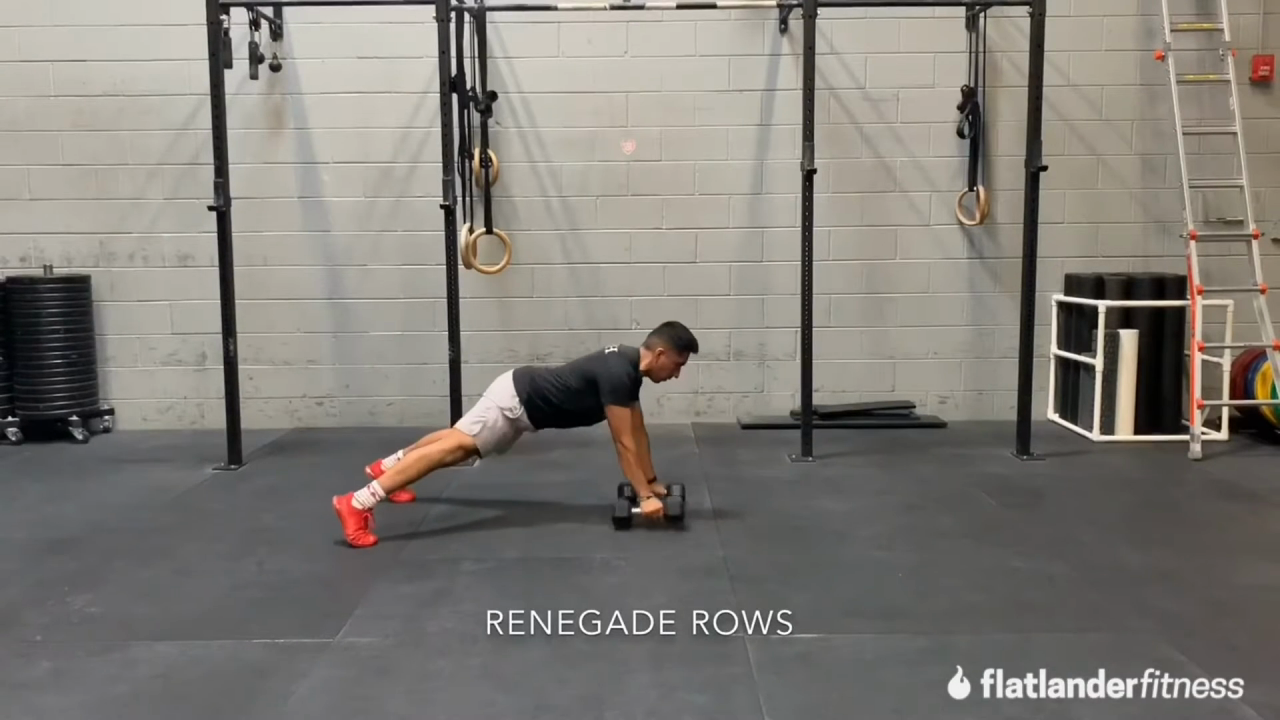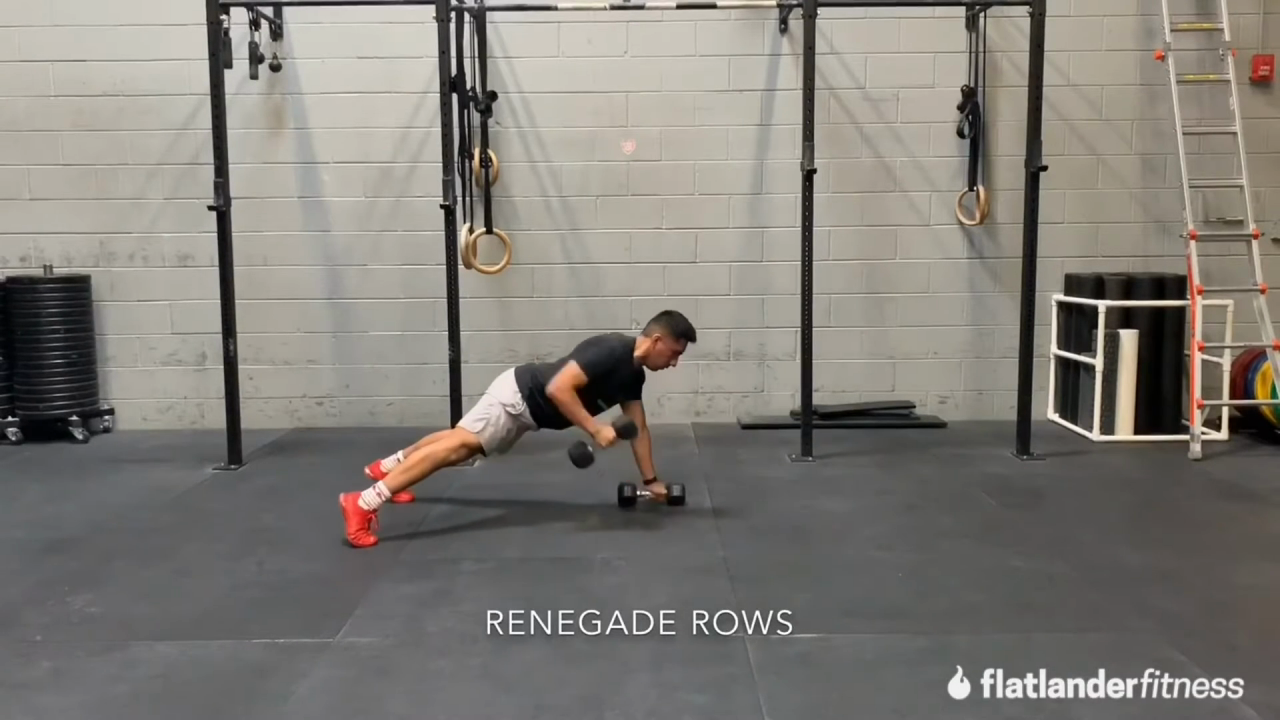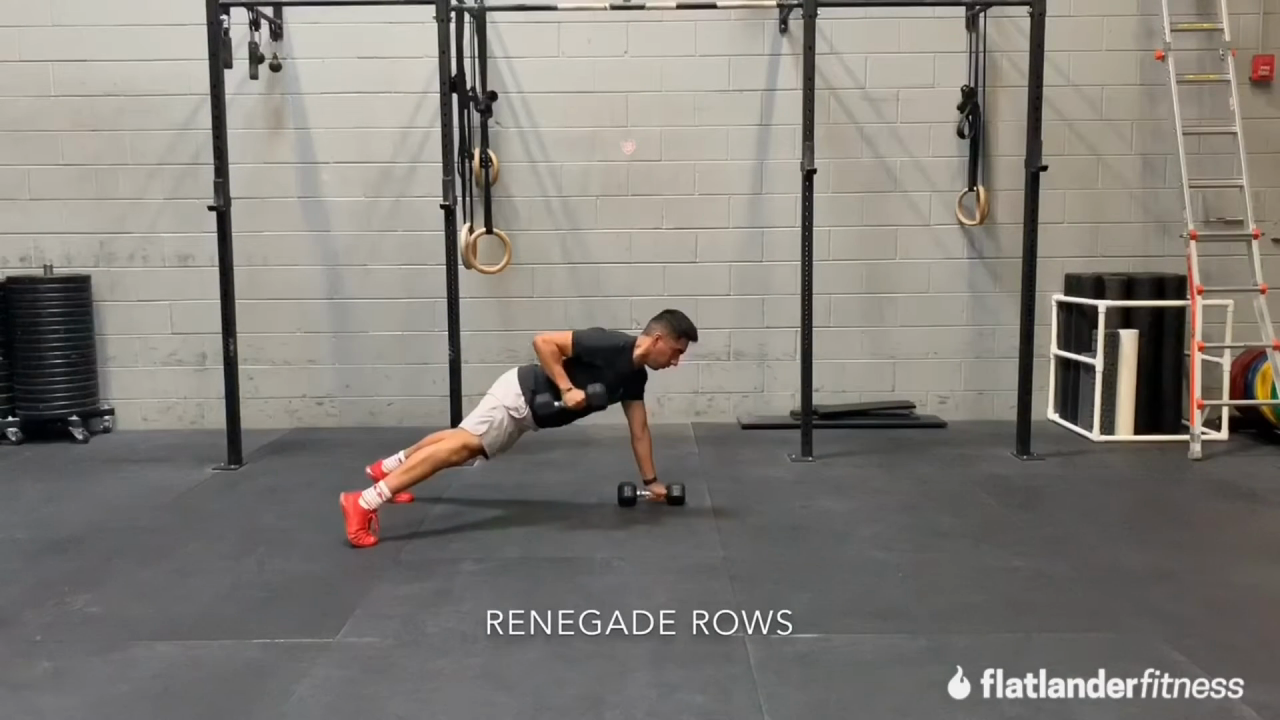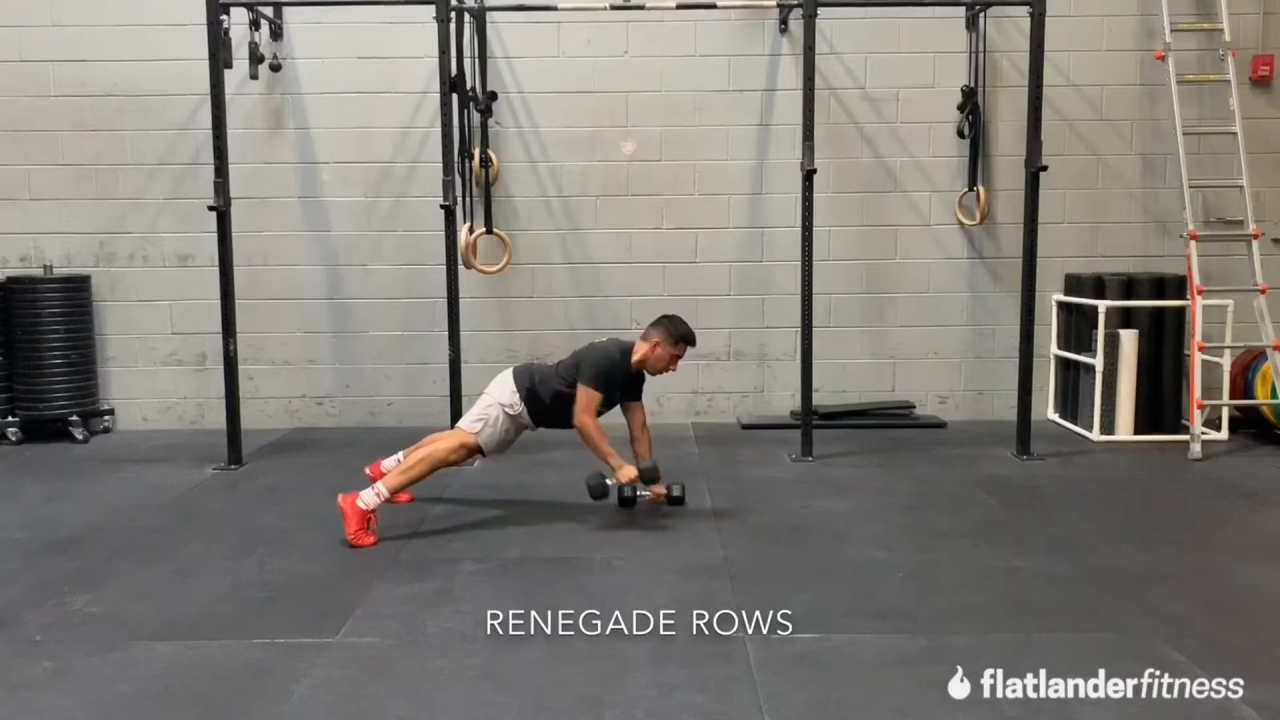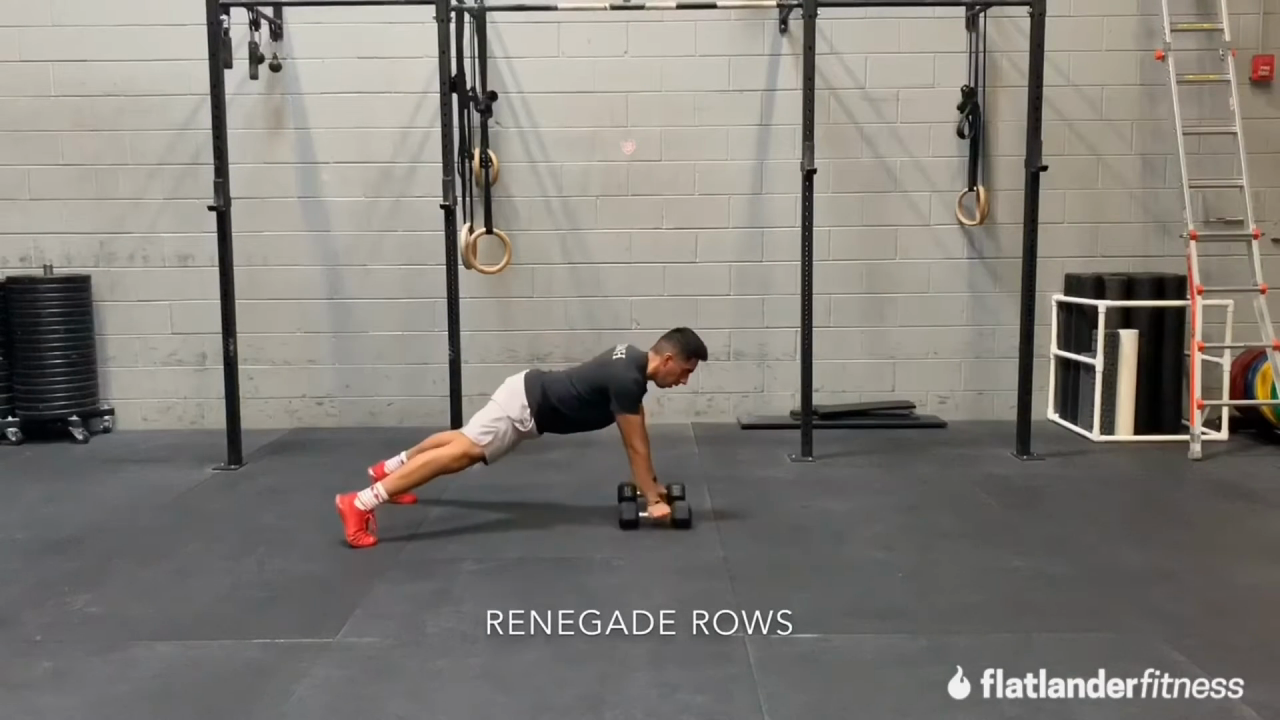
dt=0.3s
person 1, frame 1
left shoulder: (629, 367)
right shoulder: (618, 373)
left elbow: (638, 431)
right elbow: (624, 442)
left wrist: (652, 481)
right wrist: (644, 496)
left hip: (523, 398)
right hip: (518, 398)
left knee: (458, 437)
right knee: (454, 447)
left ankle: (387, 465)
right ankle: (358, 503)
person 1, frame 2
left shoulder: (633, 373)
right shoulder: (612, 350)
left elbow: (638, 427)
right elbow: (557, 389)
left wrist: (651, 481)
right wrist: (594, 428)
left hip: (529, 411)
right hip: (520, 394)
left knee: (460, 439)
right knee: (458, 446)
left ankle: (387, 467)
right ankle: (364, 503)
person 1, frame 3
left shoulder: (635, 373)
right shoulder: (610, 344)
left elbow: (639, 429)
right elbow: (543, 341)
left wrist: (651, 481)
right wrist: (567, 389)
left hip: (531, 409)
right hip: (522, 394)
left knee: (461, 439)
right knee: (460, 446)
left ankle: (387, 467)
right ankle: (364, 502)
person 1, frame 4
left shoulder: (632, 373)
right shoulder: (607, 359)
left elbow: (638, 430)
right elbow: (583, 420)
left wrist: (651, 481)
right wrist: (619, 467)
left hip: (526, 406)
right hip: (516, 395)
left knee: (461, 441)
right knee: (456, 446)
left ankle: (387, 467)
right ankle: (362, 502)
person 1, frame 5
left shoulder: (635, 363)
right shoulder: (627, 378)
left elbow: (640, 434)
right elbow: (634, 446)
left wrist: (653, 483)
right wrist: (652, 500)
left hip: (530, 395)
right hip: (525, 405)
left knee: (463, 439)
right knee: (460, 454)
left ankle: (391, 467)
right ankle: (361, 503)
